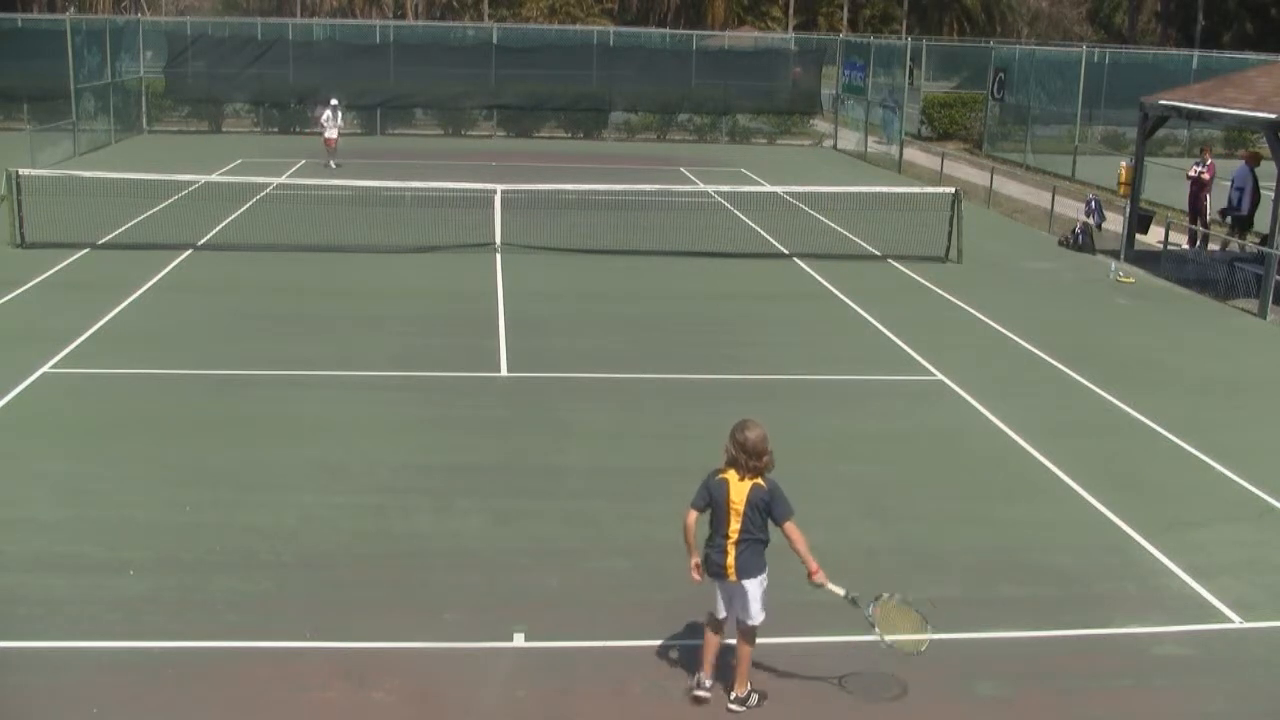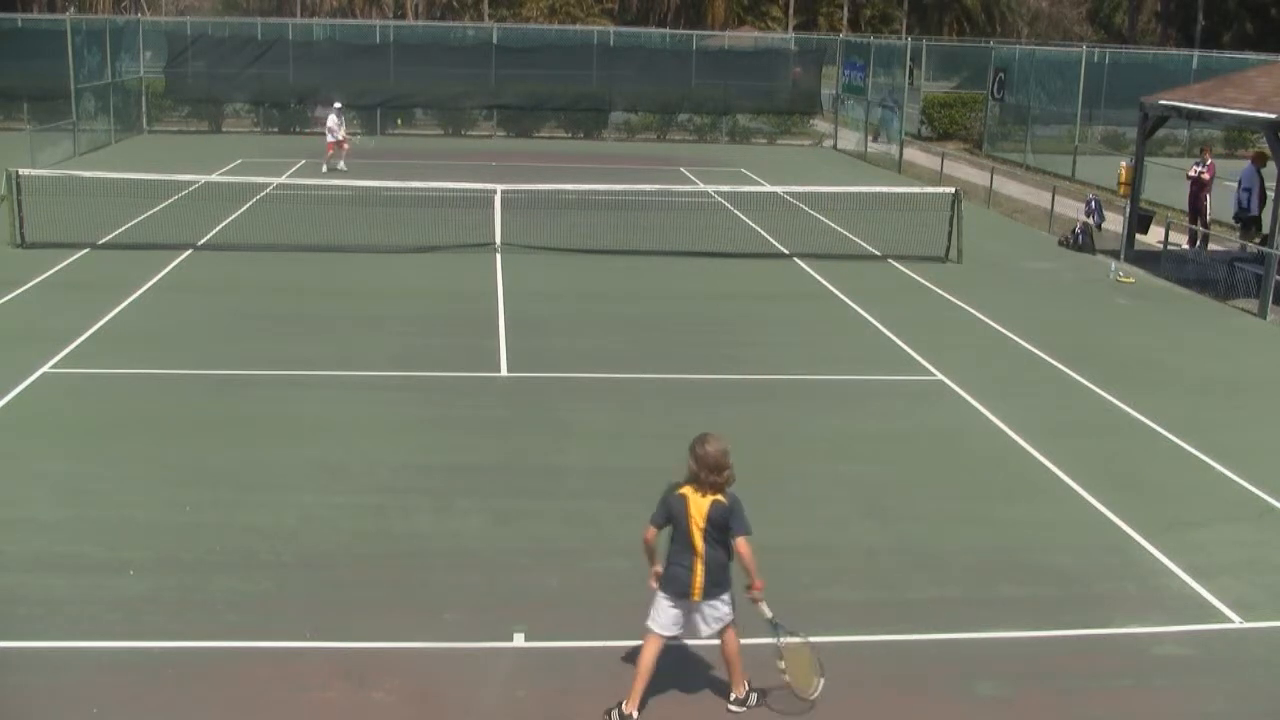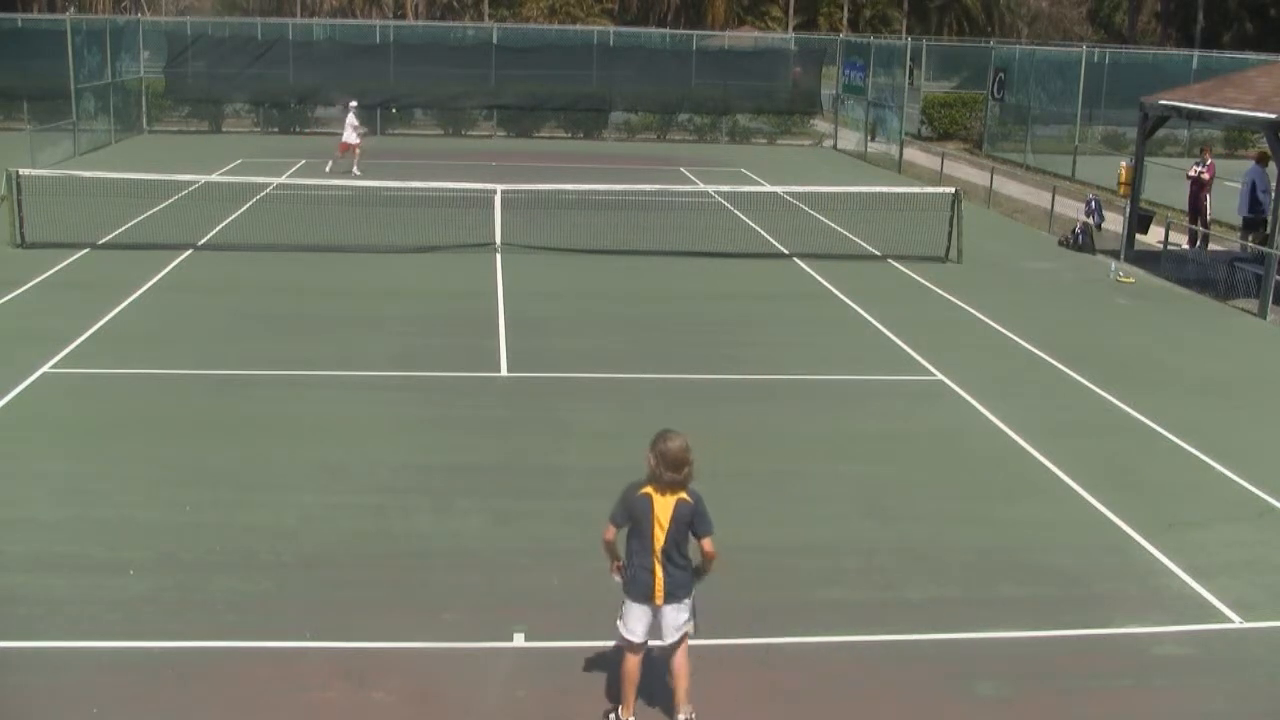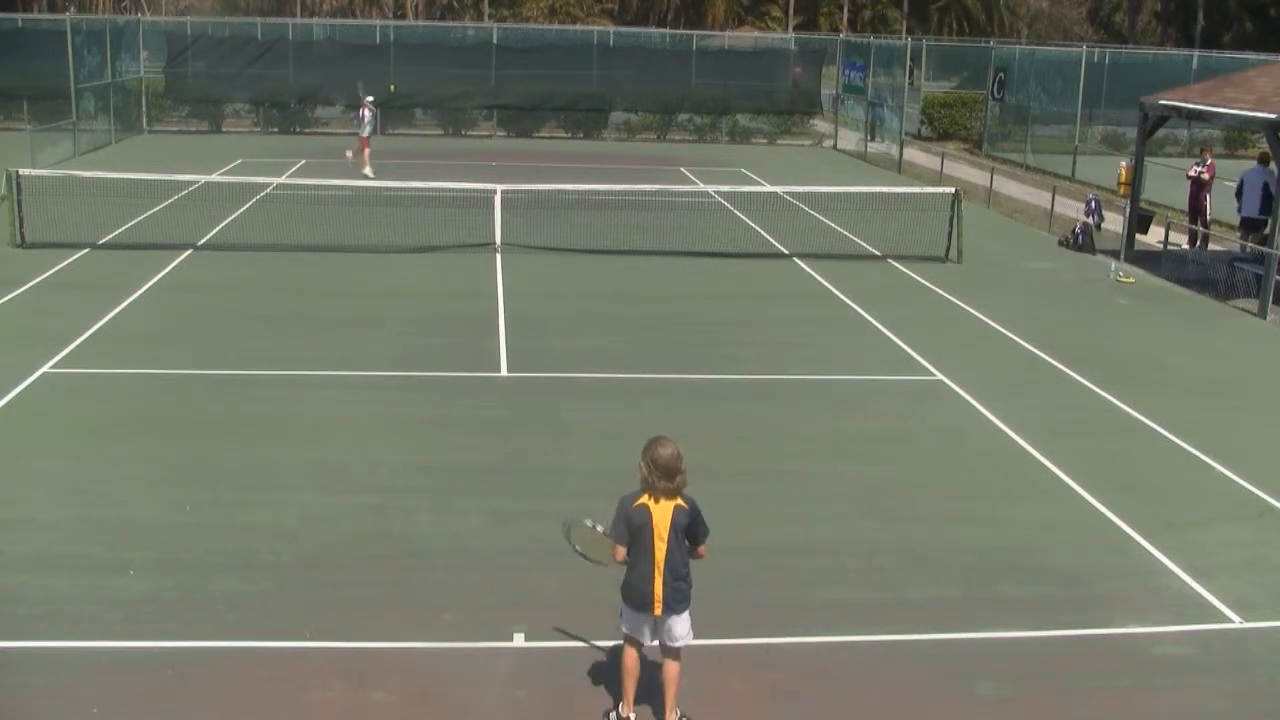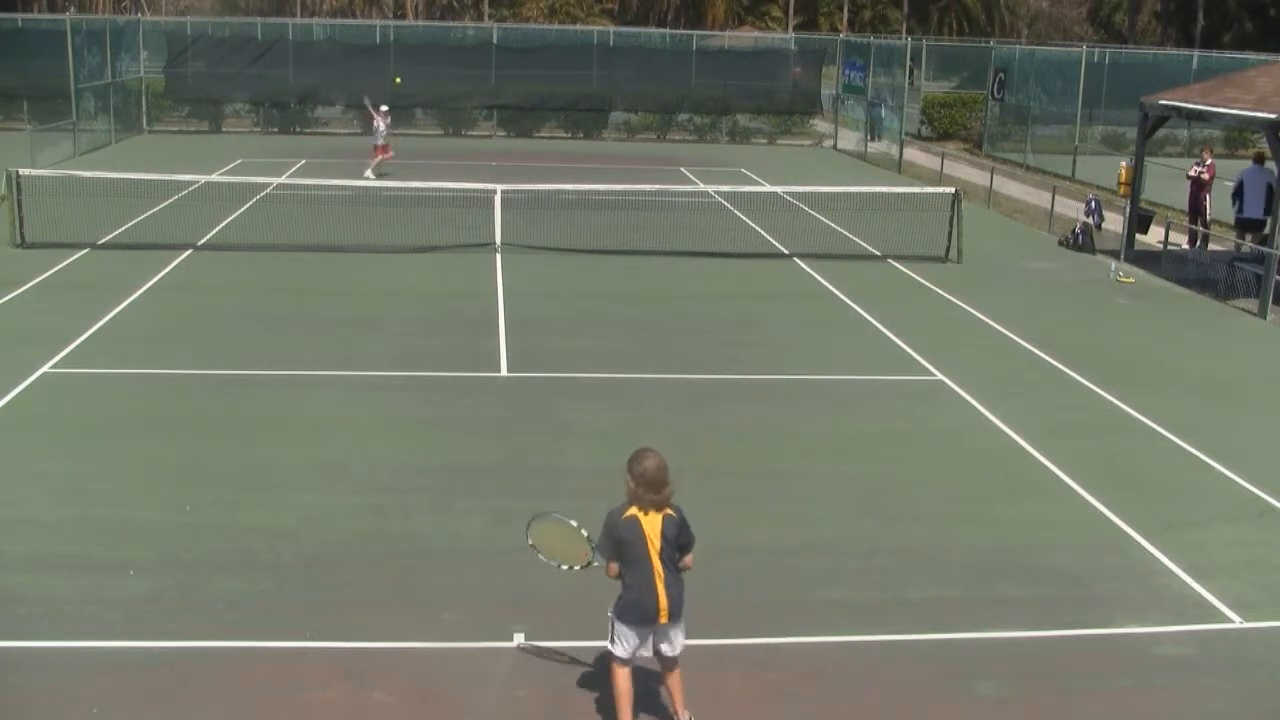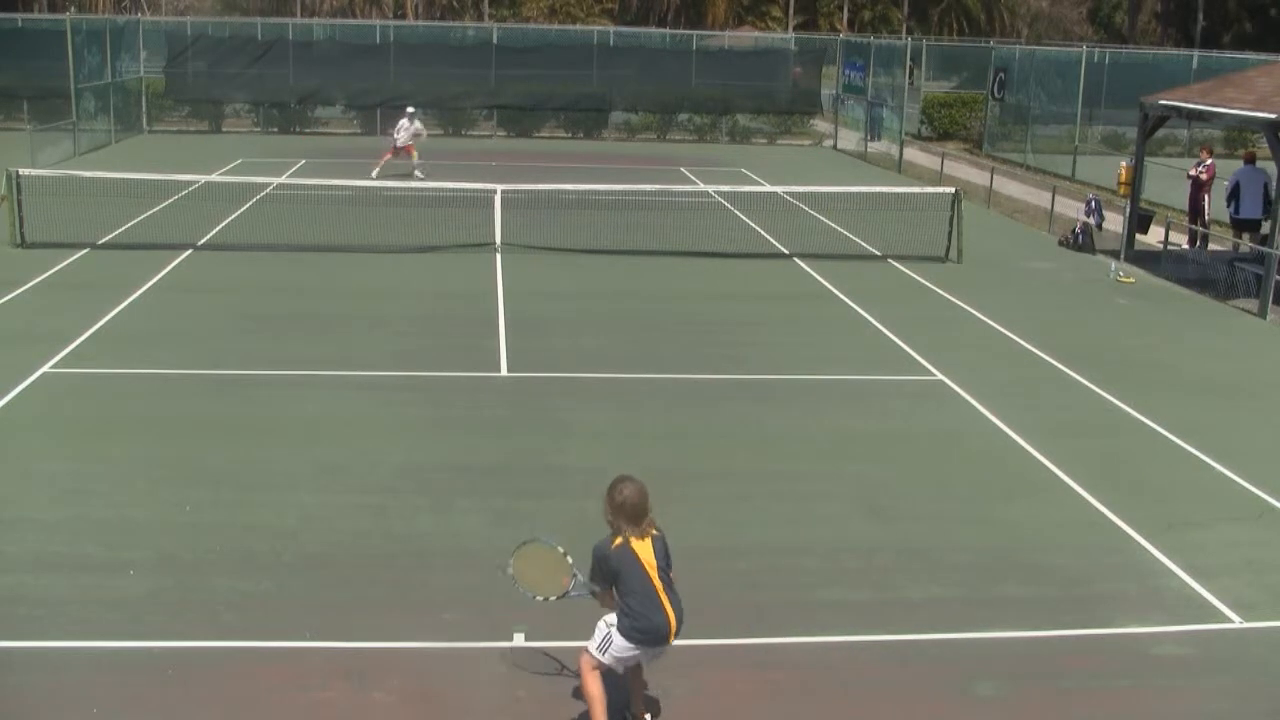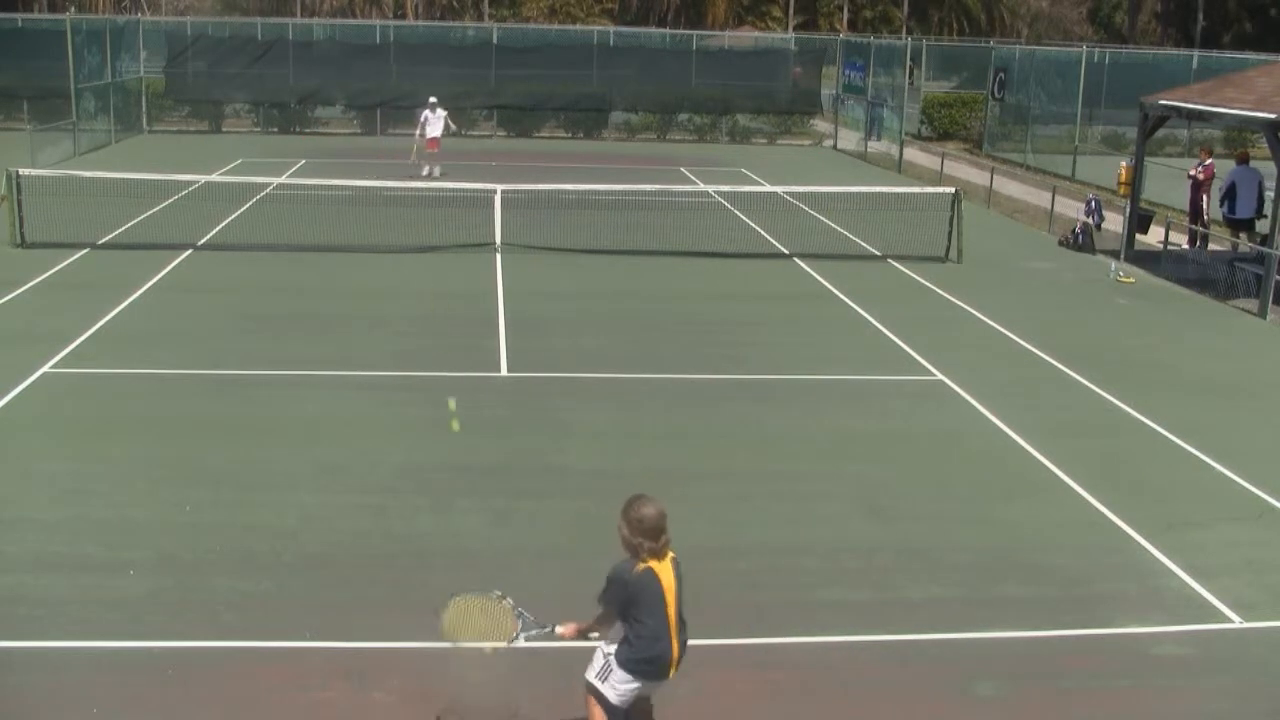
dt=0.3s
person 1, frame 1
left shoulder: (714, 480)
right shoulder: (768, 488)
left elbow: (690, 519)
right elbow: (790, 530)
left wrist: (693, 555)
right wrist: (812, 566)
left hip: (717, 564)
right hip: (749, 569)
left knee: (716, 619)
right knee: (747, 628)
left ankle: (704, 679)
right ankle: (740, 692)
person 1, frame 2
left shoulder: (674, 495)
right shoulder: (729, 503)
left elbow: (649, 536)
right elbow: (742, 548)
left wrist: (655, 565)
right wrist: (755, 580)
left hip: (675, 584)
right hip: (713, 585)
left knee: (654, 639)
right knee: (727, 631)
right ankle: (739, 693)
person 1, frame 3
left shoulder: (634, 493)
right shoulder: (692, 501)
left elbow: (609, 536)
right elbow: (708, 550)
left wrist: (615, 560)
right wrist: (703, 569)
left hip: (638, 586)
right hip: (677, 588)
left knee: (633, 649)
right knee: (678, 646)
person 1, frame 4
left shoulder: (629, 505)
right shoulder: (687, 506)
left elbow: (619, 556)
right elbow: (700, 551)
left hip: (637, 594)
right hip: (675, 596)
left knee: (633, 644)
right knee: (672, 653)
person 1, frame 5
left shoulder: (617, 518)
right shoulder: (674, 515)
left elbow: (612, 570)
right elbow: (687, 562)
left hip: (634, 607)
right hip: (671, 605)
left knee: (620, 663)
right knee: (669, 661)
person 1, frame 6
left shoulder: (605, 550)
right shoulder: (657, 537)
left elbow: (607, 599)
left hip: (640, 628)
right hip: (671, 624)
left knee: (588, 665)
right knee: (629, 656)
person 1, frame 7
left shoulder: (623, 573)
right shoulder: (670, 560)
left elbow: (608, 619)
left wrist: (579, 629)
left hip: (642, 659)
right hip: (671, 654)
left knee: (595, 696)
